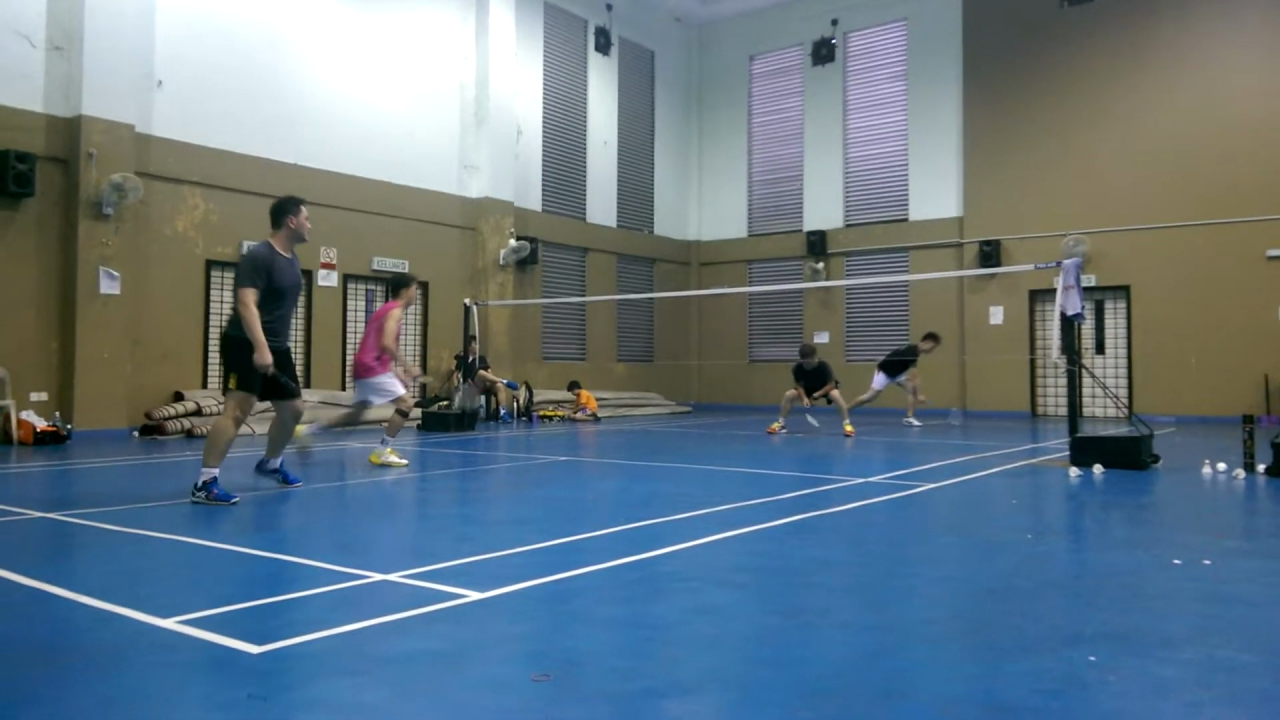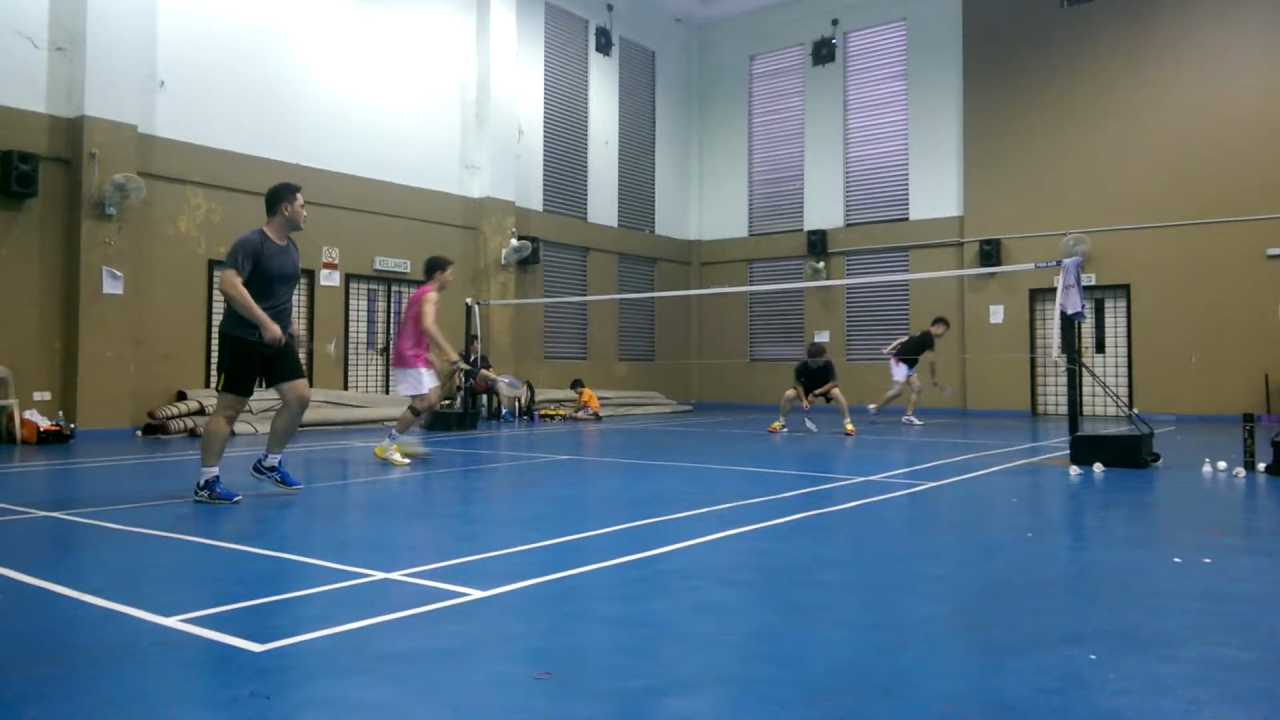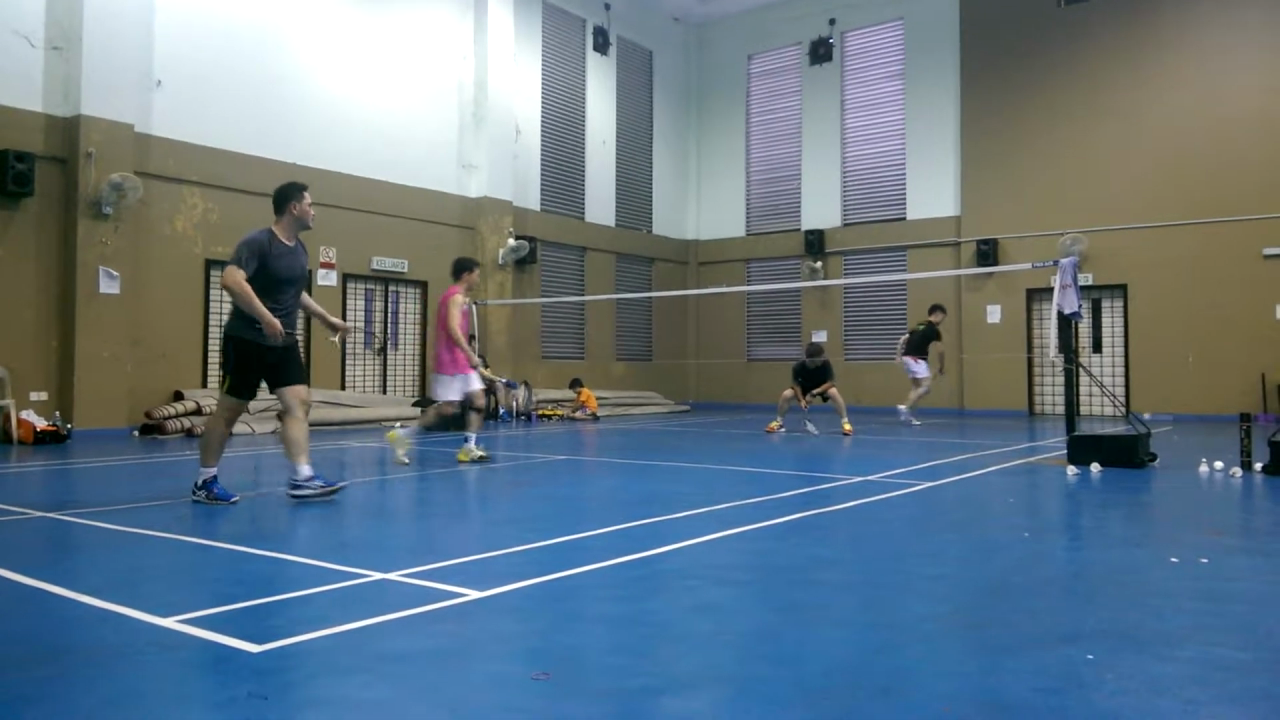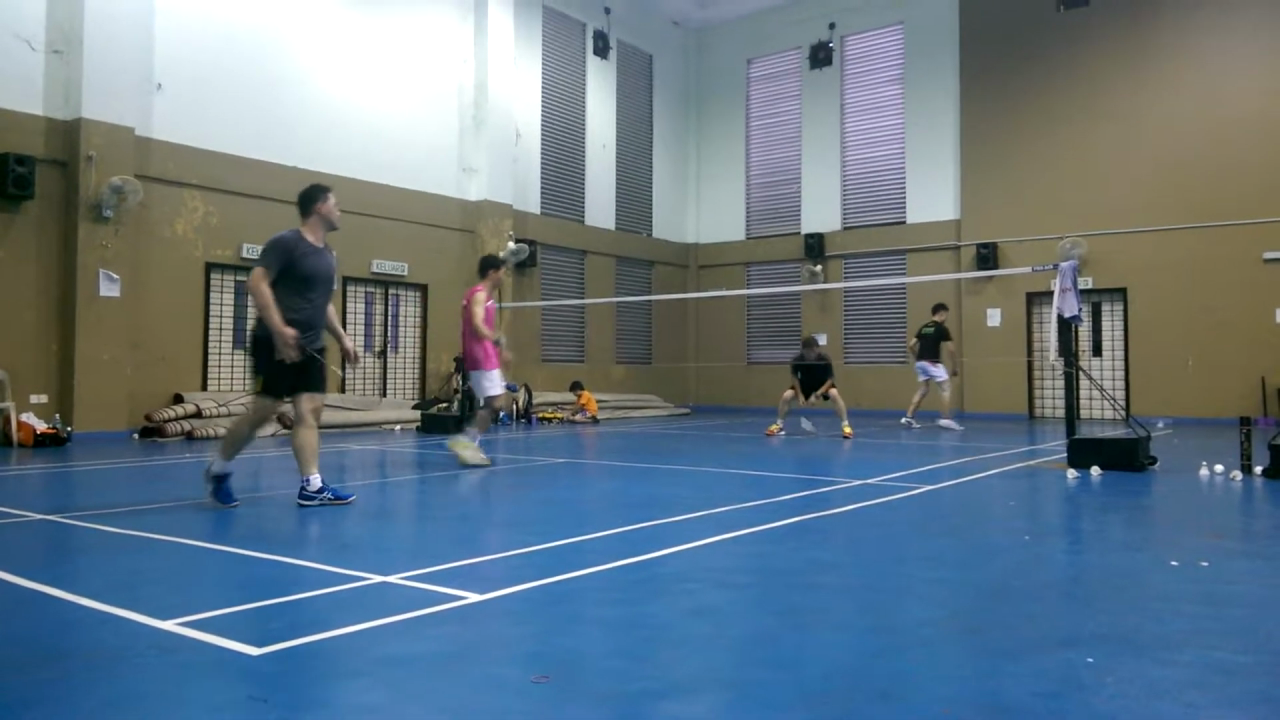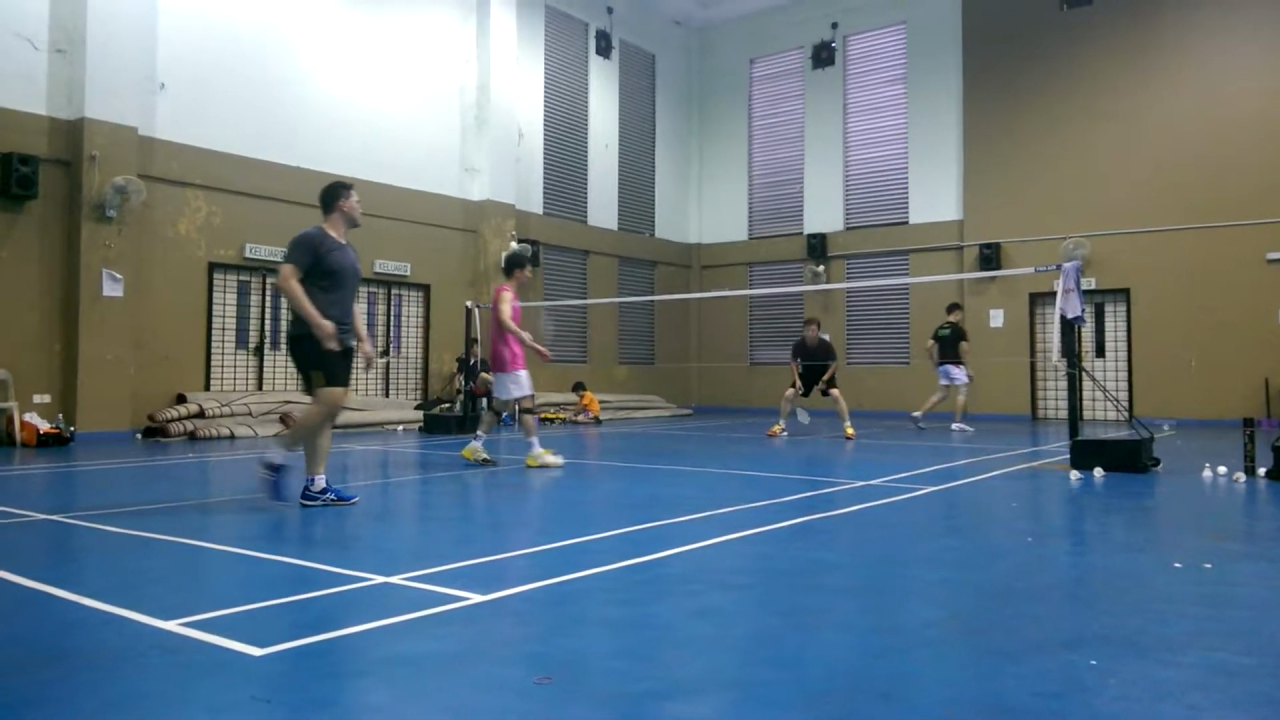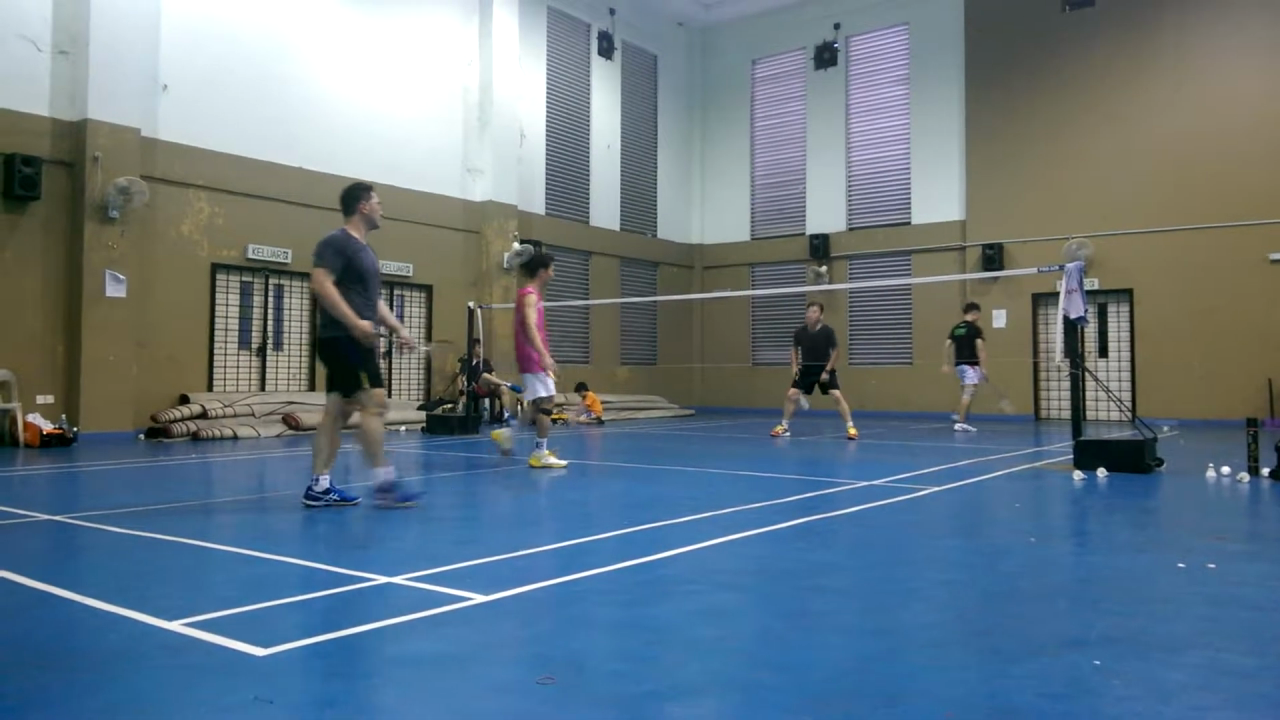
dt=0.2s
person 1, frame 1
left shoulder: (292, 260)
right shoulder: (258, 257)
right elbow: (245, 304)
right wrist: (260, 348)
left hip: (276, 349)
right hip: (245, 347)
left knee: (292, 410)
right knee: (236, 410)
left ankle: (271, 464)
right ankle: (205, 482)
person 1, frame 2
left shoulder: (291, 248)
right shoulder: (250, 244)
right elbow: (228, 285)
left wrist: (287, 326)
right wrist: (264, 323)
left hip: (277, 339)
right hip: (242, 338)
left knee: (299, 397)
right knee: (229, 409)
left ankle: (269, 462)
right ankle: (206, 482)
person 1, frame 3
left shoulder: (300, 250)
right shoulder: (258, 243)
right elbow: (231, 280)
left wrist: (326, 318)
right wrist: (265, 317)
left hip: (283, 342)
right hip: (246, 341)
left knee: (297, 405)
right knee: (229, 410)
left ankle: (302, 477)
right ankle: (204, 482)
person 1, frame 4
left shoulder: (327, 254)
right shoulder: (286, 243)
right elbow: (257, 282)
left wrist: (343, 339)
right wrist: (278, 328)
left hip: (310, 346)
right hip: (275, 343)
left knee: (309, 413)
right knee: (264, 411)
left ankle: (312, 486)
right ankle: (219, 469)
person 1, frame 5
left shoulder: (349, 250)
right shoulder: (311, 240)
right elbow: (286, 280)
left wrist: (362, 339)
right wrist: (316, 321)
left hip: (339, 342)
right hip: (312, 338)
left knee: (329, 411)
right knee: (330, 401)
left ankle: (316, 486)
right ankle: (276, 457)
person 1, frame 6
left shoulder: (365, 249)
right shoulder: (337, 242)
left elbow: (374, 300)
right elbow: (321, 284)
left wrist: (398, 329)
right wrist: (354, 323)
left hip: (361, 342)
right hip: (343, 339)
left knee: (337, 412)
right knee: (374, 405)
left ankle: (319, 486)
right ankle: (383, 482)
person 2, frame 1
left shoulder: (385, 310)
right shoulder: (396, 311)
right elbow: (387, 344)
left wrist: (398, 373)
right wrist: (405, 368)
left hip: (366, 367)
right hip: (373, 368)
left knee: (357, 413)
right knee: (406, 403)
left ankle: (307, 431)
right ankle: (383, 451)
person 2, frame 2
left shoulder: (421, 293)
right shoulder: (430, 294)
right elbow: (427, 326)
left wrist: (426, 355)
right wrist: (449, 352)
left hip: (414, 356)
right hip: (411, 357)
left knee: (435, 396)
right knee: (422, 403)
right ankle: (388, 446)
person 2, frame 3
left shoulder: (454, 296)
right shoulder: (456, 296)
right elbow: (453, 330)
left wrist: (469, 357)
right wrist: (470, 355)
left hip: (460, 362)
right hip: (450, 362)
left knee: (479, 400)
right knee: (446, 407)
left ankle: (469, 447)
person 2, frame 4
left shoulder: (483, 295)
right shoulder: (479, 294)
right elbow: (476, 323)
left wrist: (498, 350)
right wrist: (494, 337)
left hip: (486, 358)
right hip: (481, 359)
left knee: (489, 405)
right knee: (496, 403)
left ankle: (470, 446)
right ankle: (466, 440)
person 2, frame 5
left shoulder: (509, 294)
right shoulder: (505, 293)
right elbow: (505, 321)
left wrist: (534, 346)
right wrist: (522, 335)
left hip: (506, 360)
right hip: (510, 361)
left knee: (499, 406)
right knee: (527, 403)
left ankle: (475, 446)
right ankle: (535, 453)
person 2, frame 6
left shoulder: (533, 295)
right shoulder: (530, 295)
right elbow: (531, 329)
left wrist: (546, 356)
right wrist: (544, 355)
left hip: (535, 359)
right hip: (534, 360)
left knee: (538, 405)
right knee: (546, 404)
left ankle: (506, 433)
right ankle: (540, 453)
